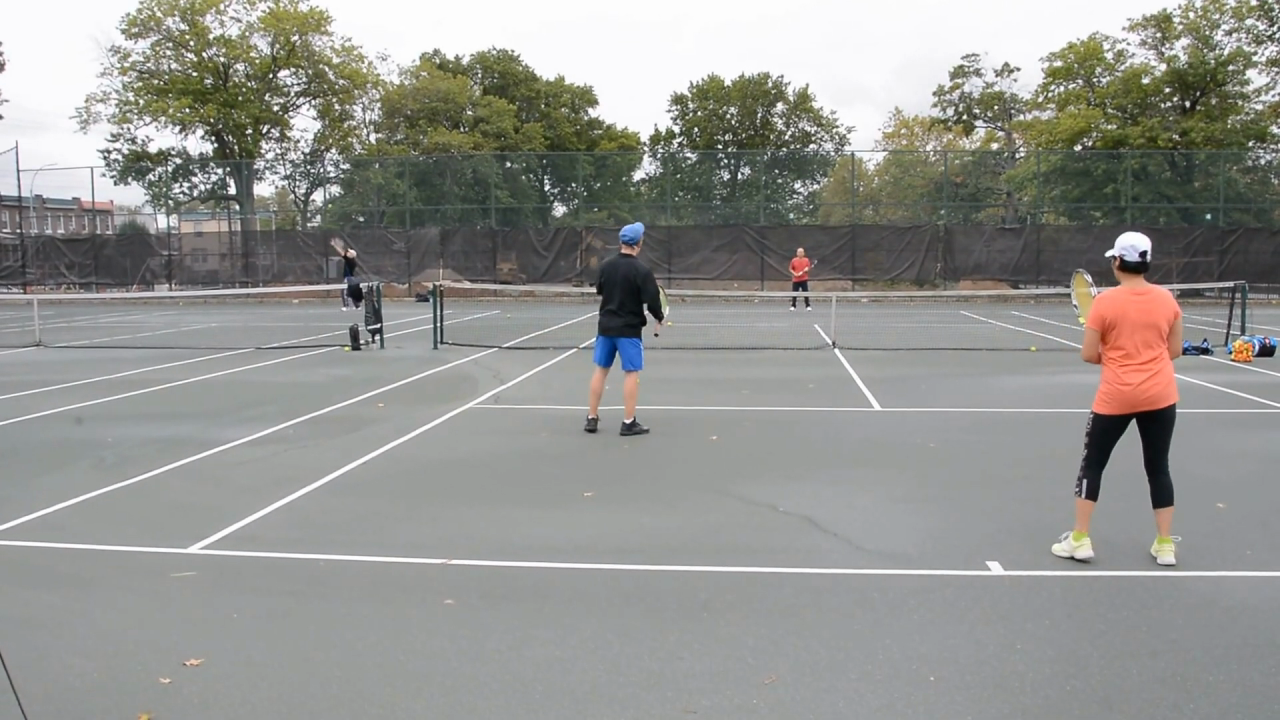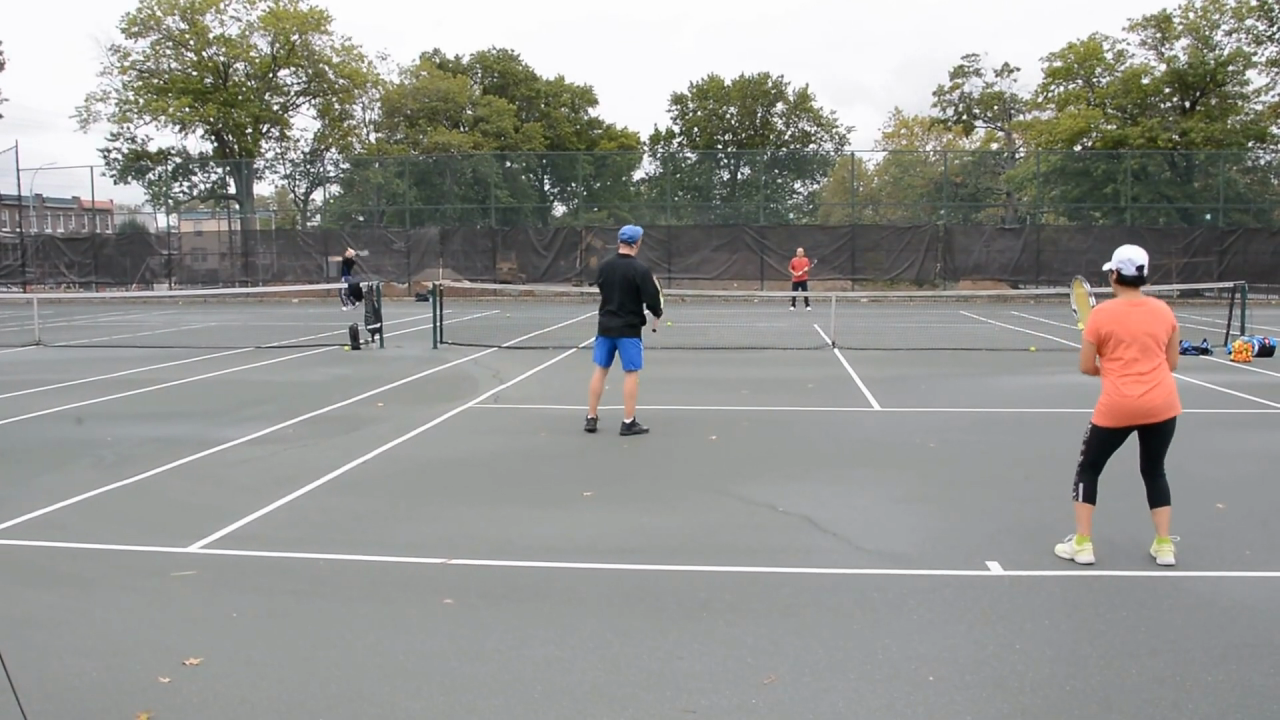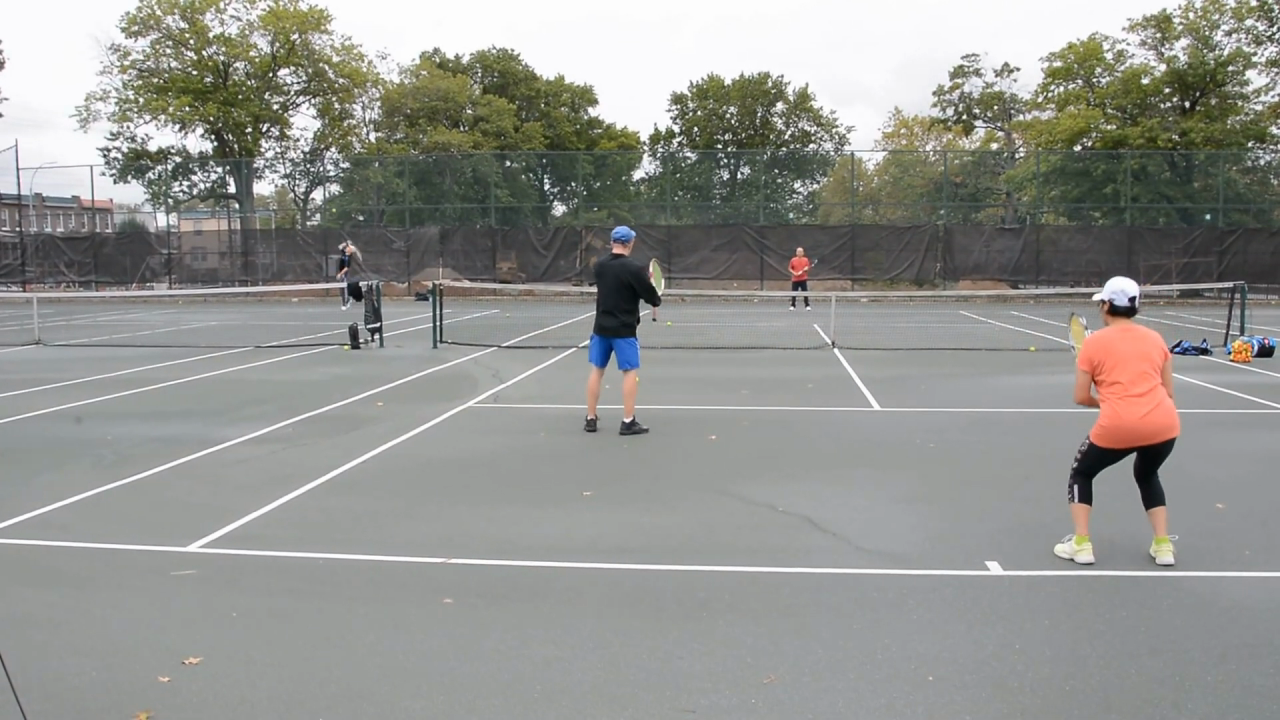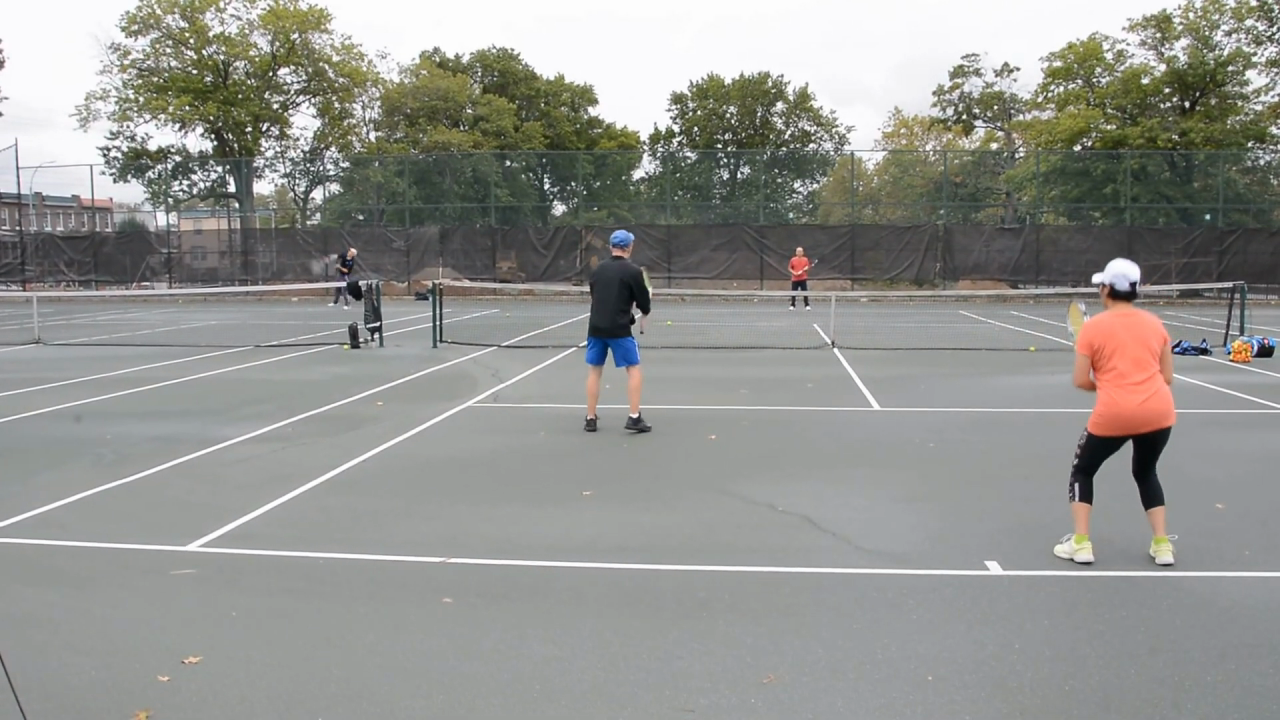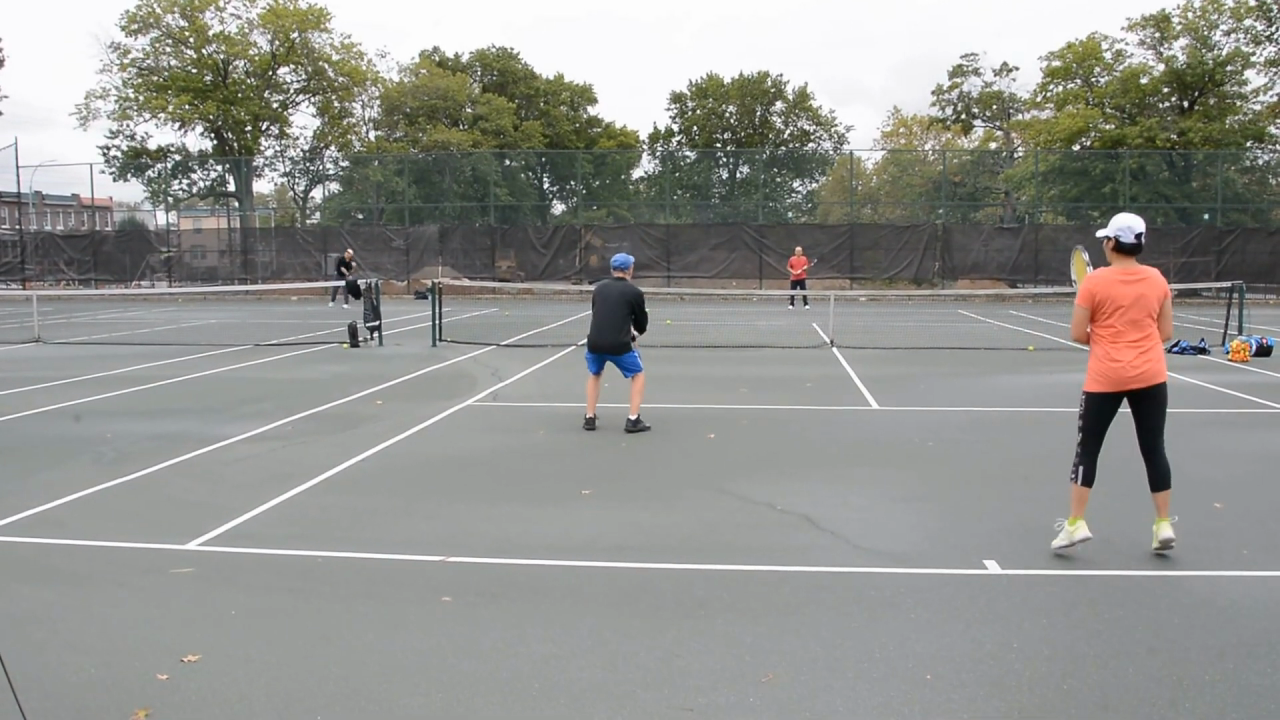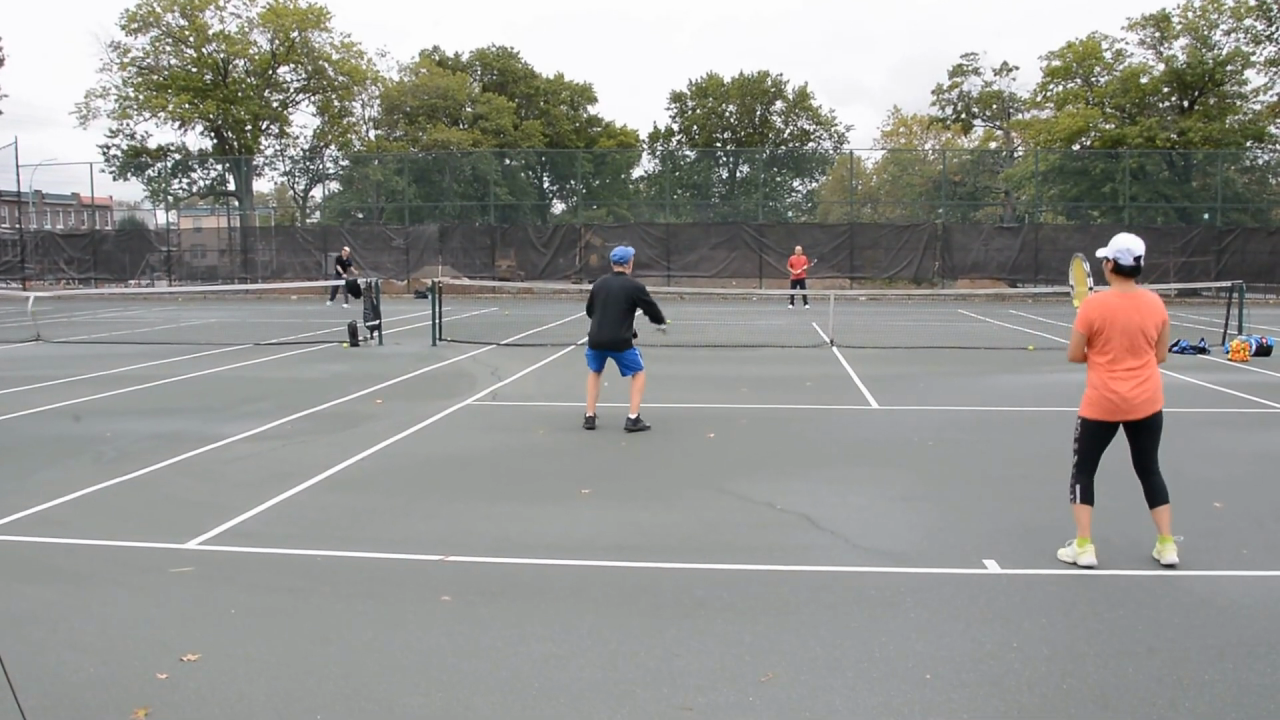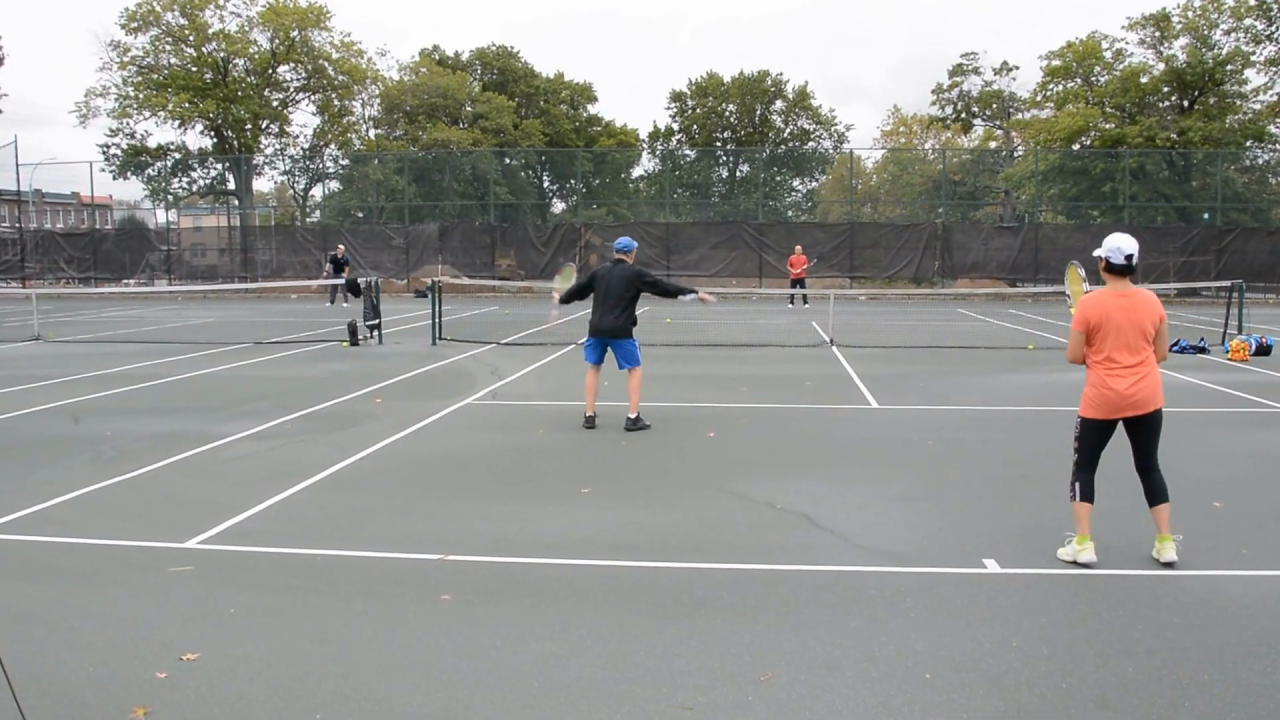
dt=0.2s
person 1, frame 1
left shoulder: (1104, 301)
right shoulder: (1167, 299)
left elbow: (1088, 354)
right elbow: (1174, 351)
left hip: (1116, 398)
right hip: (1160, 396)
left knee: (1092, 464)
right knee: (1158, 468)
left ankle: (1079, 540)
right ankle: (1165, 545)
person 1, frame 2
left shoulder: (1101, 314)
right shoulder: (1164, 311)
left elbow: (1086, 366)
right elbow: (1172, 363)
left hip: (1117, 409)
right hip: (1161, 406)
left knee: (1087, 469)
right knee: (1154, 472)
left ankle: (1082, 543)
right ankle: (1164, 545)
person 1, frame 3
left shoulder: (1094, 343)
right shoulder: (1155, 339)
left elbow: (1081, 397)
right elbow: (1168, 391)
left hip: (1117, 429)
right hip: (1163, 426)
left knee: (1081, 473)
right knee: (1146, 476)
left ankle: (1081, 545)
right ankle: (1163, 546)
person 1, frame 4
left shoulder: (1093, 326)
right shoulder: (1155, 324)
left elbow: (1081, 381)
right elbow: (1167, 378)
left hip: (1113, 416)
right hip: (1158, 414)
left knee: (1082, 471)
right knee: (1145, 473)
left ankle: (1081, 544)
right ankle: (1162, 545)
person 1, frame 5
left shoulder: (1094, 281)
right shoulder: (1157, 280)
left elbow: (1077, 334)
right elbow: (1166, 333)
left hip: (1106, 379)
right hip: (1150, 376)
left knee: (1088, 449)
right knee: (1153, 449)
left ankle: (1075, 523)
right ankle: (1163, 524)
person 1, frame 6
left shoulder: (1093, 304)
right shoulder: (1156, 304)
left elbow: (1074, 354)
right elbow: (1161, 355)
left hip: (1102, 404)
right hip: (1146, 402)
left knee: (1083, 470)
right knee: (1148, 470)
left ankle: (1084, 547)
right ankle: (1167, 546)
person 1, frame 7
left shoulder: (1089, 303)
right shoulder: (1152, 301)
left elbow: (1074, 356)
right elbow: (1161, 354)
left hip: (1101, 401)
right hip: (1146, 399)
left knee: (1083, 468)
right knee: (1149, 468)
left ankle: (1083, 544)
right ankle: (1166, 543)
person 2, frame 1
left shoulder: (606, 266)
right shoulder: (642, 271)
right elbow: (652, 300)
right wrist: (659, 317)
left hip: (606, 326)
right hip: (629, 329)
left knee: (600, 371)
right knee: (631, 374)
left ankle: (592, 419)
right ankle: (629, 423)
person 2, frame 2
left shoulder: (604, 266)
right shoulder: (640, 270)
right elbow: (652, 299)
right wrist: (657, 313)
left hip: (606, 326)
right hip: (629, 329)
left knee: (600, 370)
right knee: (631, 373)
left ankle: (591, 418)
right ankle: (629, 422)
person 2, frame 3
left shoulder: (599, 266)
right shoulder: (634, 268)
right elbow: (649, 294)
right wrist: (656, 300)
left hip: (601, 327)
right hip: (624, 329)
left knee: (596, 370)
right knee: (629, 373)
left ankle: (590, 419)
right ankle: (628, 422)
person 2, frame 4
left shoulder: (598, 270)
right shoulder: (633, 271)
right elbow: (643, 300)
right wrist: (645, 311)
left hip: (596, 327)
right hip: (619, 329)
left knee: (594, 370)
right knee: (634, 368)
left ankle: (590, 419)
right ankle: (634, 418)
person 2, frame 5
left shoulder: (599, 288)
right shoulder: (634, 292)
right elbow: (641, 322)
right wrist: (636, 332)
left hip: (595, 343)
right hip: (619, 345)
left knee: (594, 375)
right knee: (638, 375)
left ankle: (589, 417)
right ankle: (633, 420)
person 2, frame 6
left shoulder: (599, 283)
right shoulder: (635, 286)
left elbow: (590, 310)
right elbow: (652, 311)
right wrist: (662, 321)
left hip: (596, 339)
right hip: (620, 341)
left knee: (594, 373)
right knee: (638, 374)
left ankle: (589, 417)
right ankle: (633, 419)
person 2, frame 7
left shoulder: (599, 271)
right shoulder: (636, 273)
left elbow: (578, 289)
right elbow: (664, 288)
left wrist: (562, 299)
right wrist: (696, 293)
left hip: (596, 329)
right hip: (621, 331)
left knee: (593, 368)
right knee: (635, 370)
left ankle: (589, 415)
right ankle: (633, 417)
